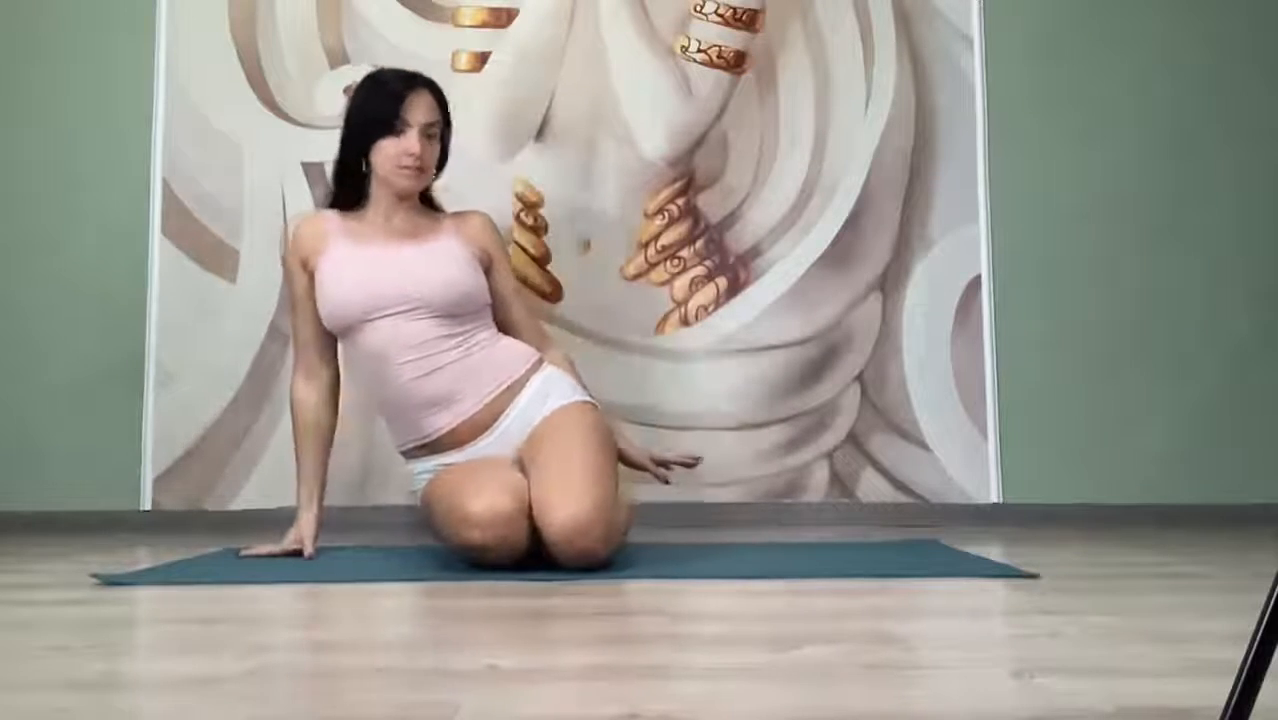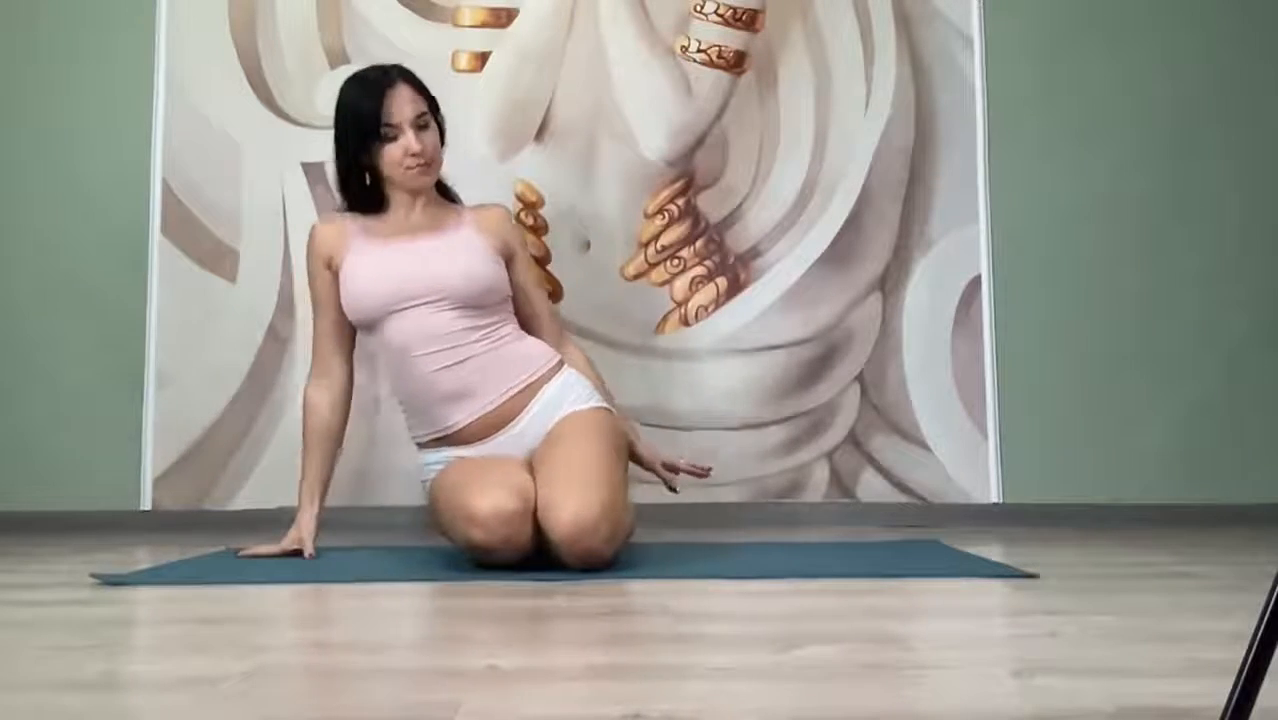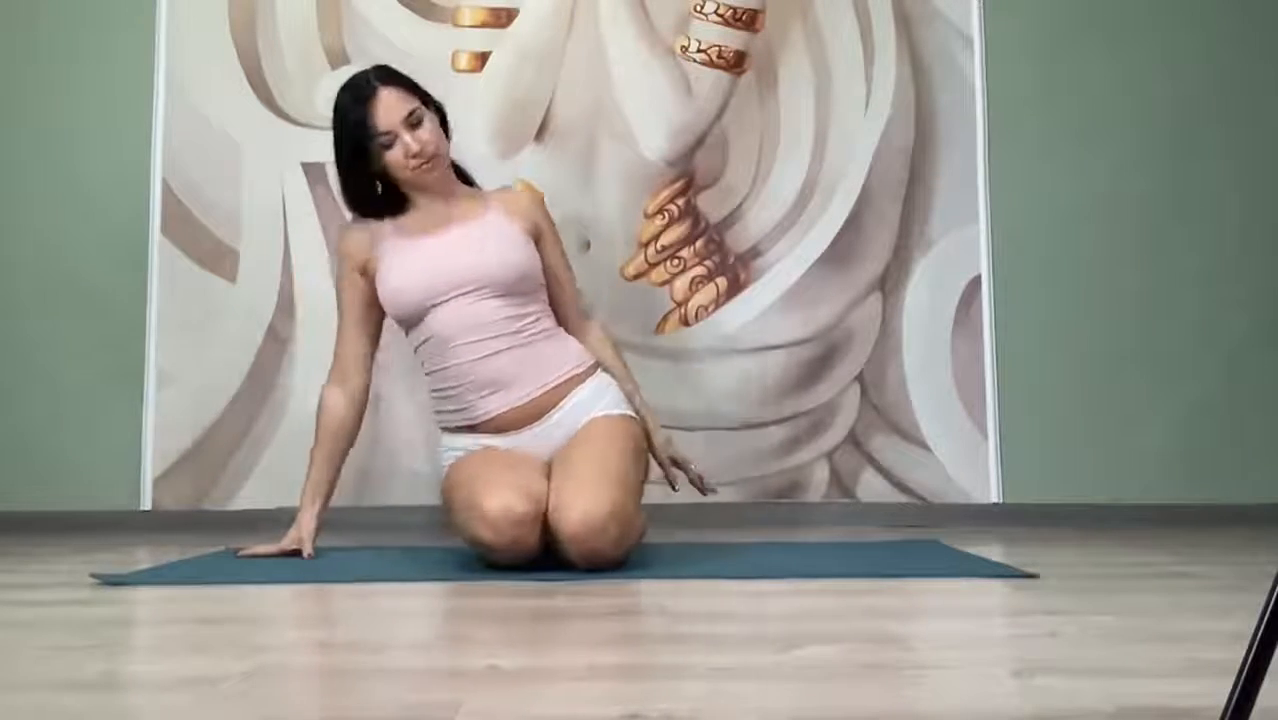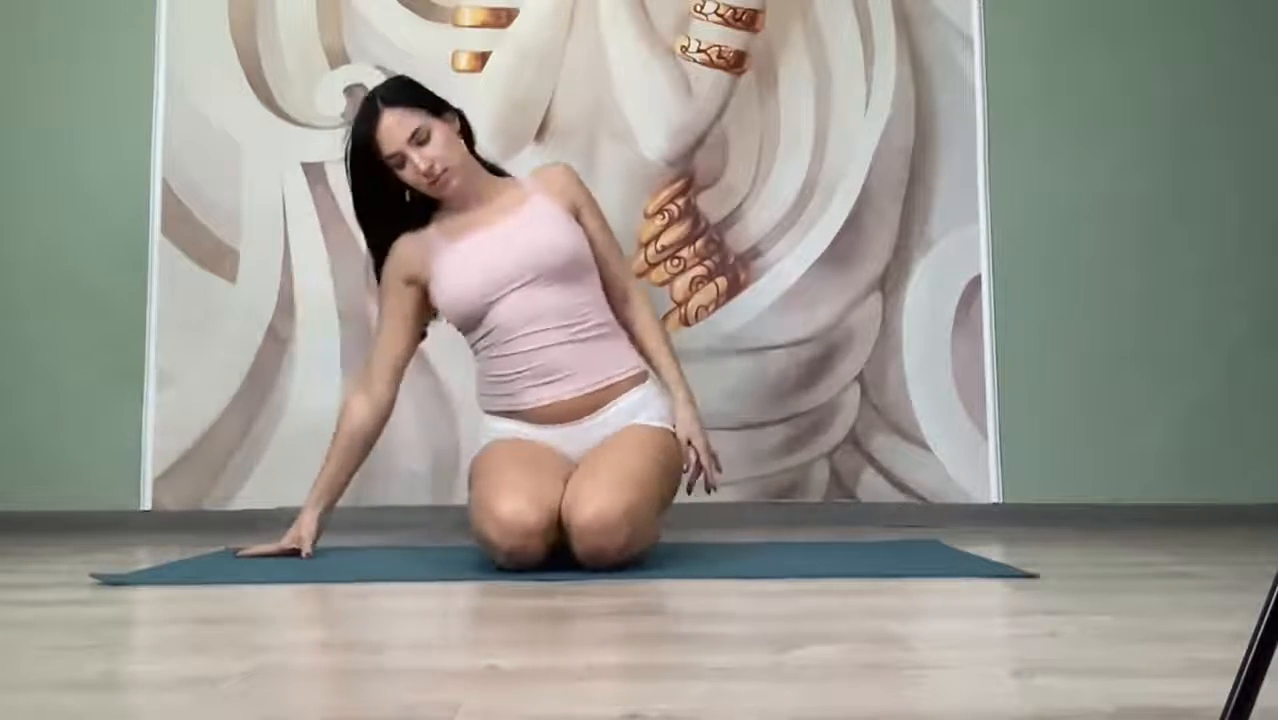
dt=0.3s
person 1, frame 1
left shoulder: (473, 231)
right shoulder: (312, 238)
left elbow: (541, 344)
right elbow: (313, 378)
left wrist: (616, 439)
right wrist: (308, 510)
left hip: (537, 406)
right hip: (447, 462)
left knee: (579, 537)
right knee: (492, 528)
left ankle: (608, 503)
right ankle: (530, 506)
person 1, frame 2
left shoulder: (492, 223)
right shoulder: (333, 241)
left elbow: (556, 337)
right elbow: (329, 380)
left wrist: (633, 437)
right wrist: (307, 512)
left hip: (555, 407)
right hip: (457, 453)
left knee: (582, 535)
right knee: (495, 525)
left ankle: (604, 498)
right ankle: (534, 505)
person 1, frame 3
left shoulder: (517, 207)
right shoulder: (365, 244)
left elbow: (582, 324)
right elbow: (346, 383)
left wrist: (650, 425)
right wrist: (310, 510)
left hip: (582, 408)
right hip: (479, 445)
left knee: (592, 536)
right knee: (506, 529)
left ankle: (614, 503)
right ankle: (550, 506)
person 1, frame 4
left shoulder: (554, 187)
right shoulder: (413, 255)
left elbow: (629, 302)
right elbow: (373, 390)
left wrist: (683, 401)
right wrist: (315, 509)
left hip: (627, 413)
right hip: (518, 432)
left knee: (601, 533)
right knee: (514, 533)
left ankle: (632, 508)
right ankle: (565, 506)
